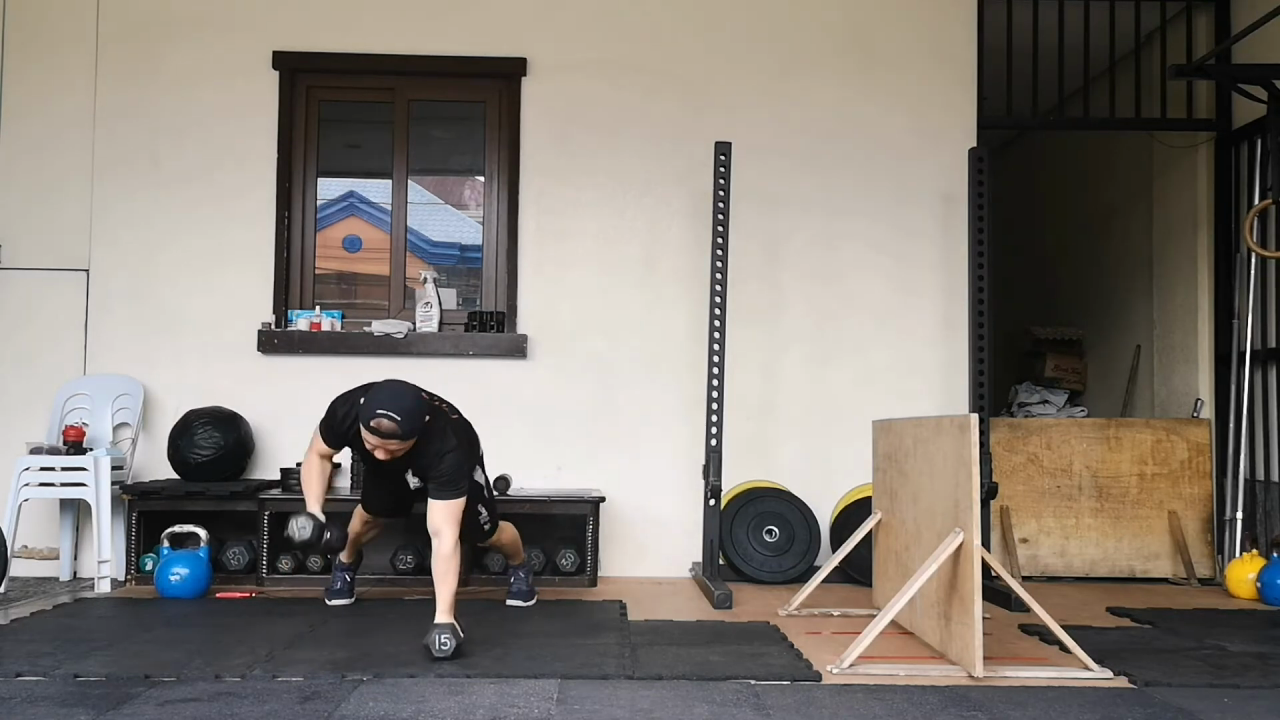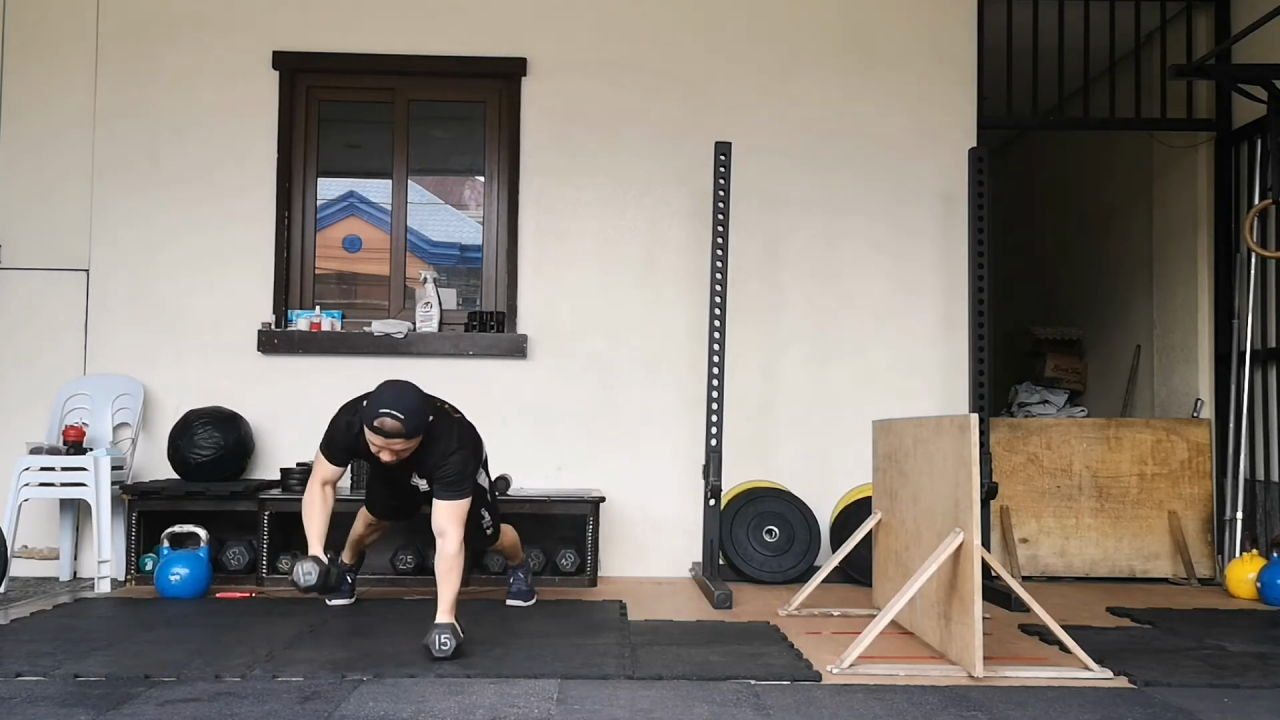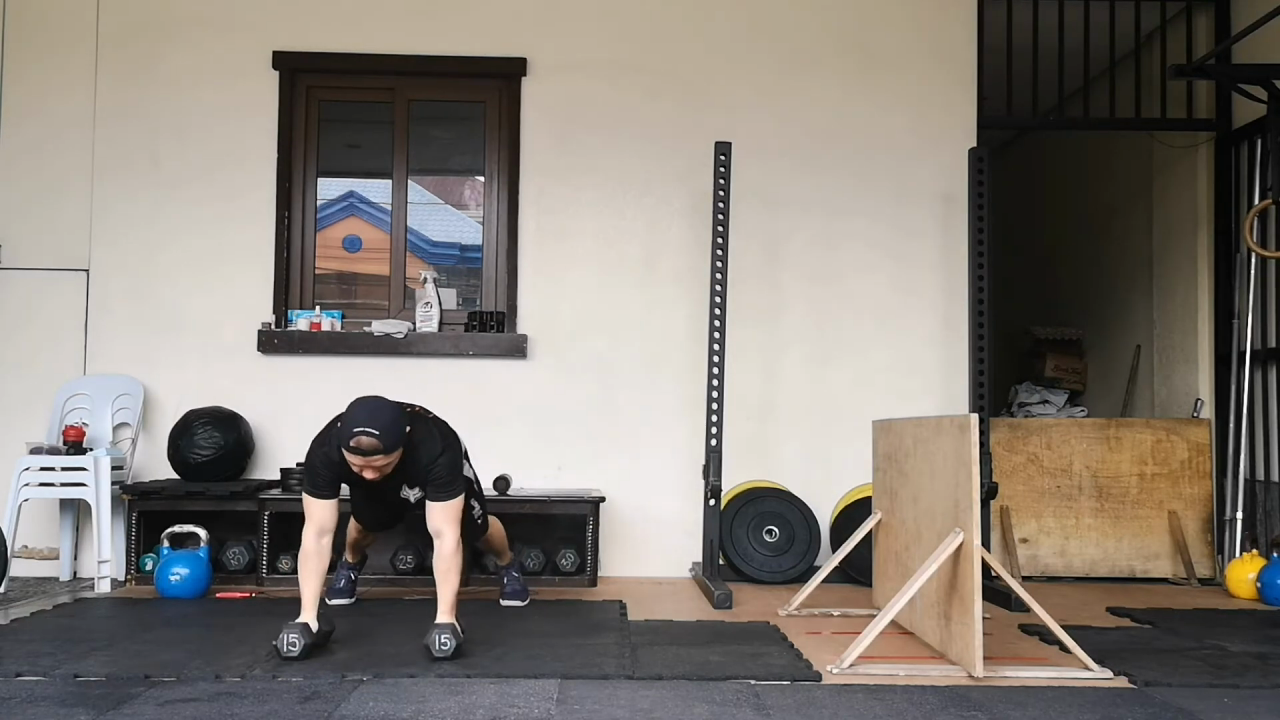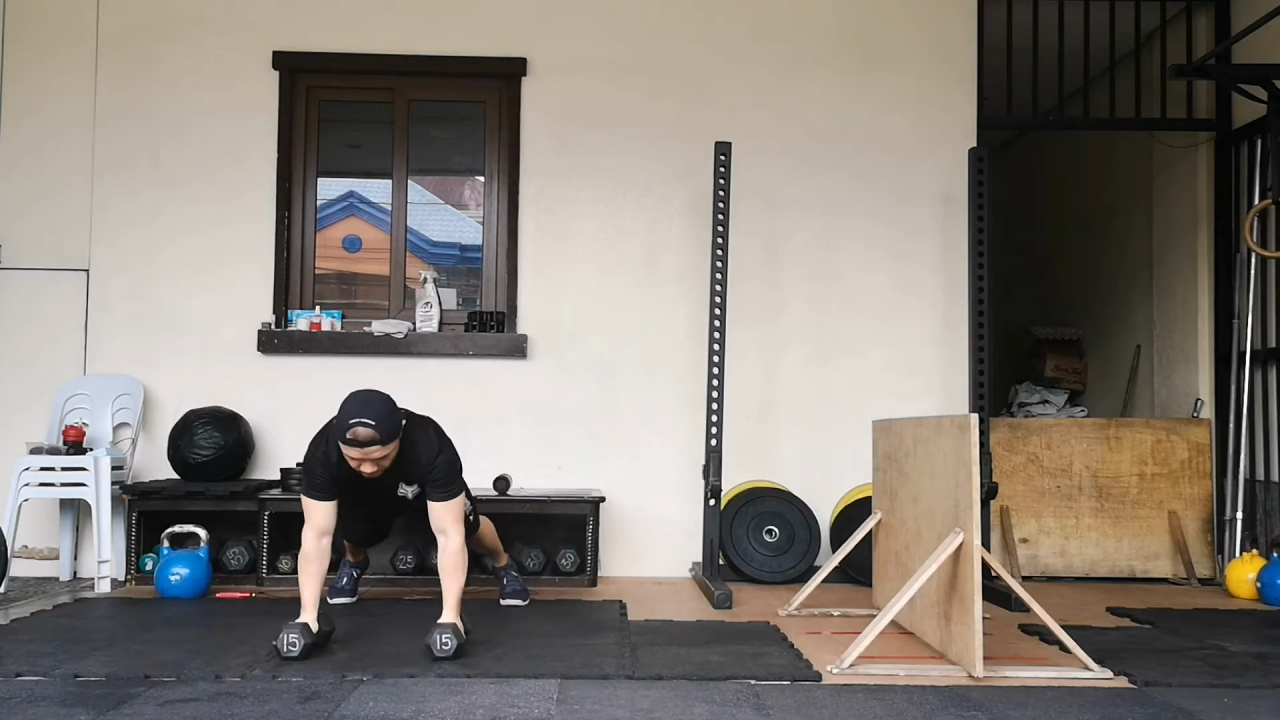
dt=0.5s
person 1, frame 1
left shoulder: (450, 448)
right shoulder: (346, 411)
left elbow: (444, 535)
right elbow: (318, 456)
left wrist: (444, 615)
right wrist: (313, 512)
left hip: (449, 470)
left knee: (485, 533)
left ankle: (518, 566)
right ankle: (346, 563)
person 1, frame 2
left shoulder: (453, 448)
right shoulder: (350, 420)
left elbow: (448, 536)
right elbow: (321, 483)
left wrist: (445, 616)
right wrist: (315, 550)
left hip: (455, 469)
left knee: (485, 539)
left ankle: (518, 566)
right ankle: (347, 564)
person 1, frame 3
left shoulder: (437, 450)
right shoulder: (325, 451)
left elbow: (446, 536)
right elbow: (317, 534)
left wrist: (445, 616)
right wrist: (308, 615)
left hip: (440, 469)
left knee: (475, 529)
left ankle: (507, 565)
right ankle: (350, 564)
person 1, frame 4
left shoulder: (433, 449)
right shoulder: (322, 452)
left elbow: (449, 535)
right elbow: (317, 535)
left wrist: (450, 615)
right wrist: (308, 615)
left hip: (423, 488)
left knee: (469, 528)
left ankle: (503, 566)
right ankle: (354, 564)
